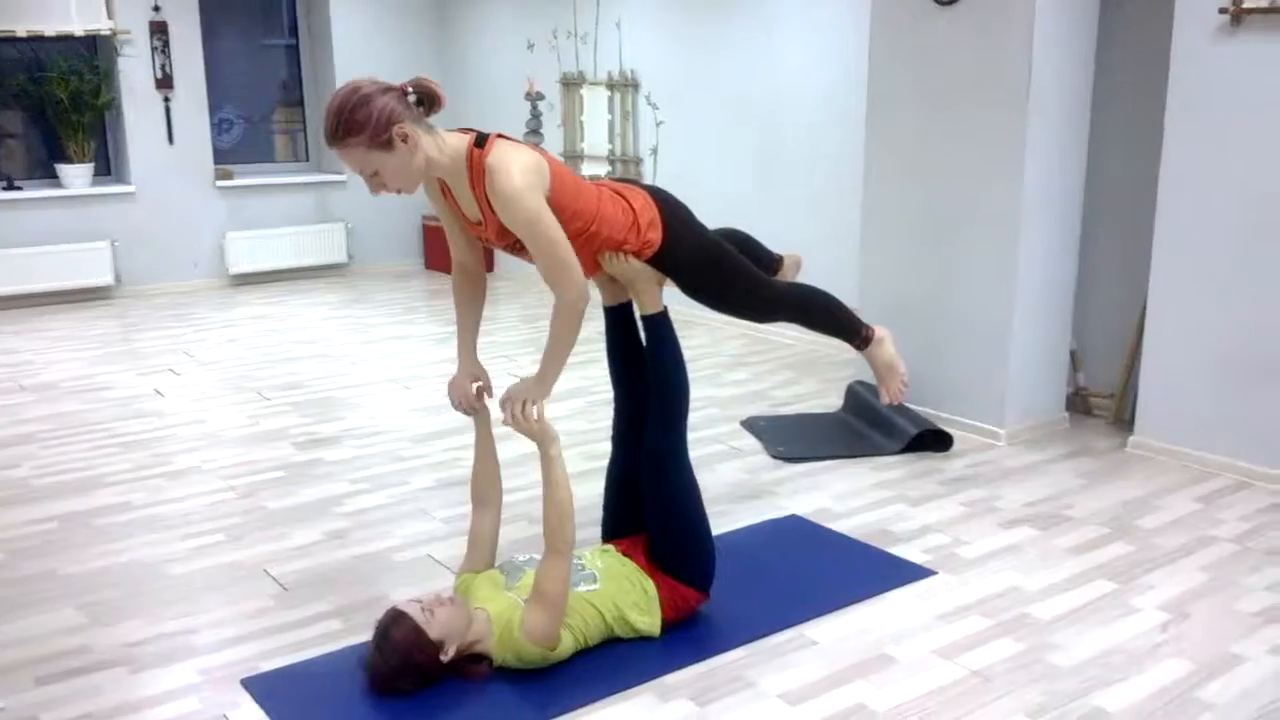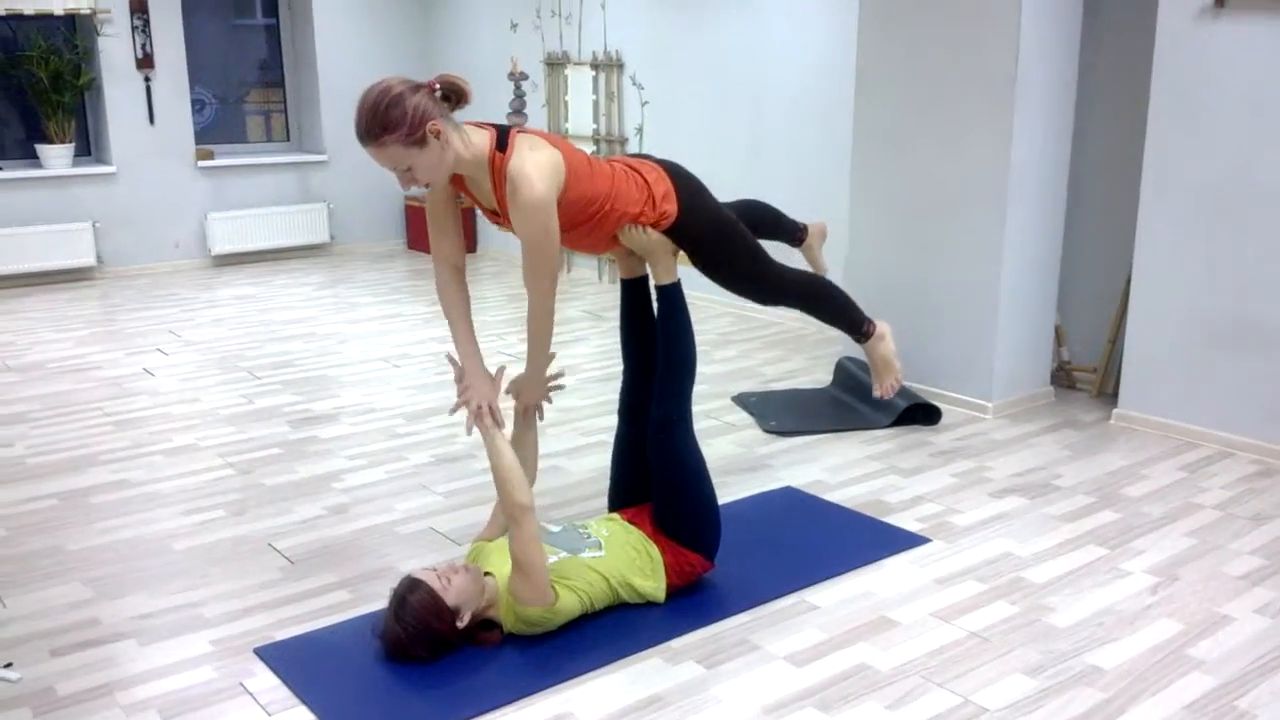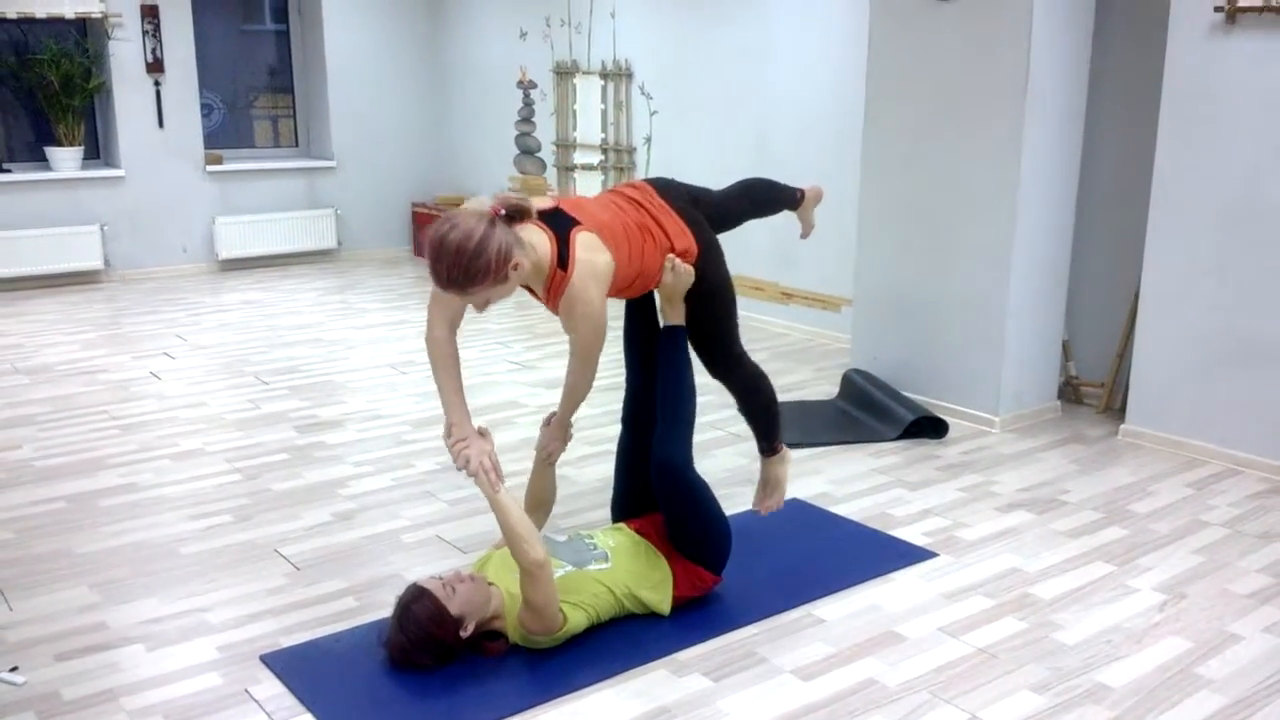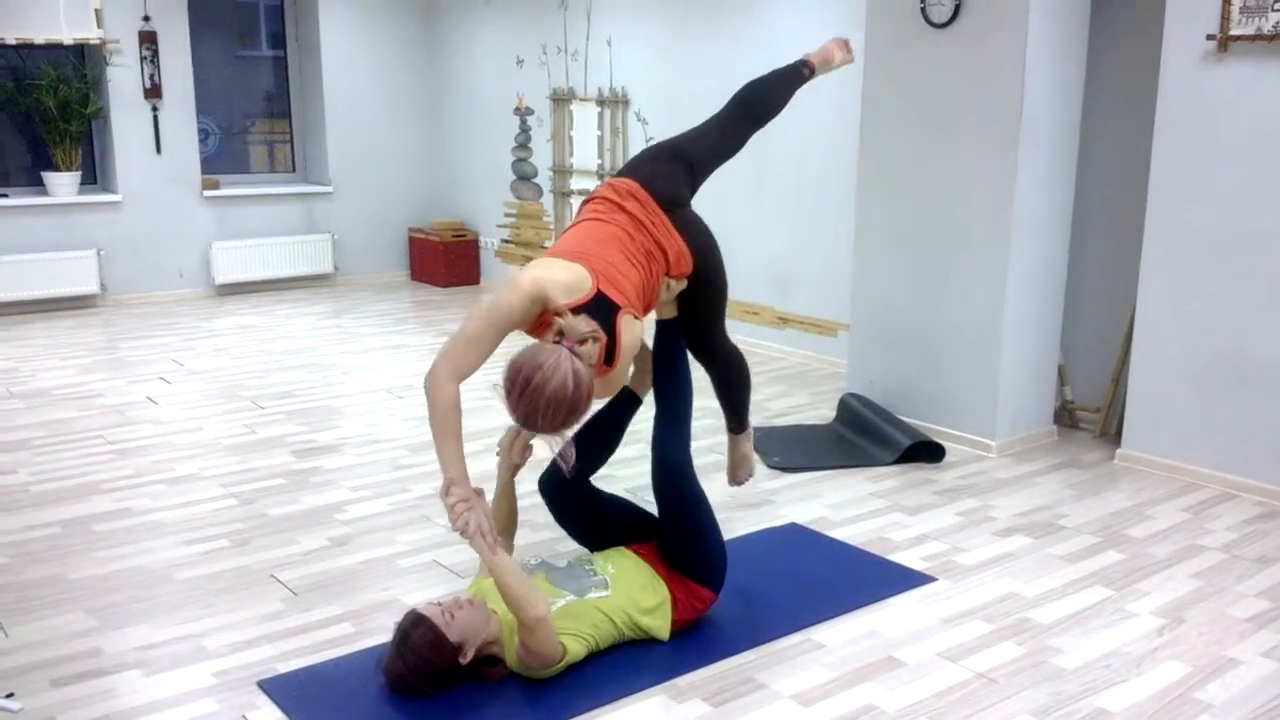
dt=1s
person 1, frame 1
left shoulder: (506, 179)
right shoulder: (439, 174)
left elbow: (573, 292)
right elbow: (468, 269)
left wrist: (541, 385)
right wrist: (466, 360)
left hip: (650, 230)
right hip: (612, 215)
left knee: (758, 301)
right knee: (716, 246)
left ankle: (871, 340)
person 1, frame 2
left shoulder: (526, 180)
right shoulder: (447, 164)
left elbow: (542, 296)
right elbow: (448, 269)
left wrist: (532, 380)
right wrist: (473, 369)
left hip: (663, 202)
right hip: (626, 189)
left knee: (767, 283)
right knee: (733, 222)
left ankle: (871, 334)
person 1, frame 3
left shoulder: (580, 286)
right shoulder: (481, 231)
left elbow: (583, 372)
right elbow: (439, 329)
left wrist: (559, 425)
right wrist: (460, 427)
left hip: (679, 243)
right hip: (638, 204)
left knee: (727, 362)
right knee: (727, 205)
left ankle: (773, 455)
right ankle: (801, 198)
person 1, frame 4
left shoulder: (621, 345)
right shoulder: (534, 288)
right elbow: (441, 377)
right wrist: (457, 487)
left hip: (681, 248)
right hip: (634, 194)
left knee: (709, 345)
right knee: (732, 123)
left ankle: (739, 434)
right ankle: (812, 63)
person 2, frame 1
left shoulder: (474, 593)
right shoulder: (523, 641)
left elbow: (485, 509)
right elbow: (559, 547)
left wrist: (481, 423)
right wrist: (549, 448)
left hip: (624, 558)
right hip: (668, 584)
right knee: (661, 446)
right ankle: (646, 298)
person 2, frame 2
left shoulder: (484, 559)
right shoulder: (525, 610)
left elbow: (516, 496)
right elbow: (521, 509)
left wrist: (525, 414)
right wrist: (487, 427)
left hip: (630, 527)
right hip: (675, 551)
right knee: (667, 418)
left ankle: (635, 266)
right ankle: (661, 269)
person 2, frame 3
left shoulder: (491, 569)
right shoulder: (532, 626)
left elbow: (534, 514)
right elbow: (535, 560)
left wrist: (546, 455)
right wrist: (489, 482)
left hip: (636, 537)
right hip: (688, 564)
right knee: (667, 460)
right ankle: (672, 311)
person 2, frame 4
left shoulder: (485, 597)
right shoulder: (531, 656)
left elbow: (502, 535)
right elbow: (535, 616)
left wrist: (506, 473)
right wrist: (482, 545)
left hip: (638, 556)
right hip: (684, 584)
left knee: (558, 482)
right knee: (669, 458)
left ankle: (641, 379)
right ankle: (666, 316)
